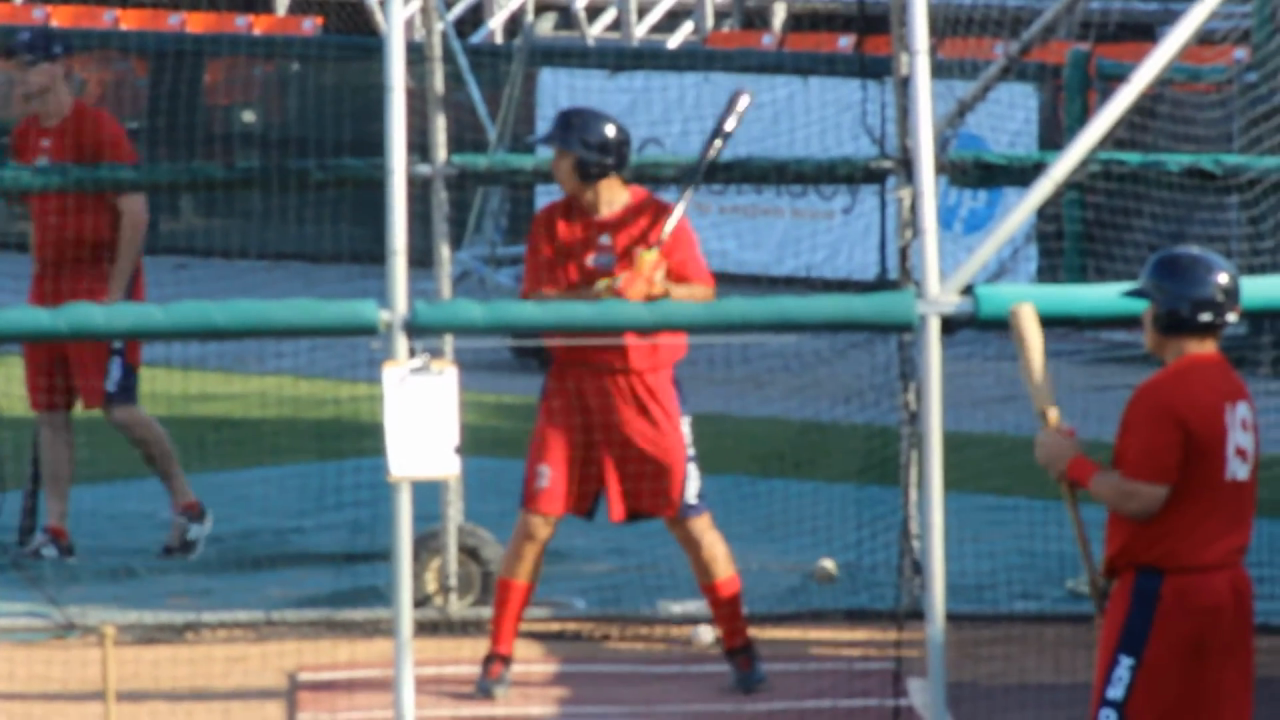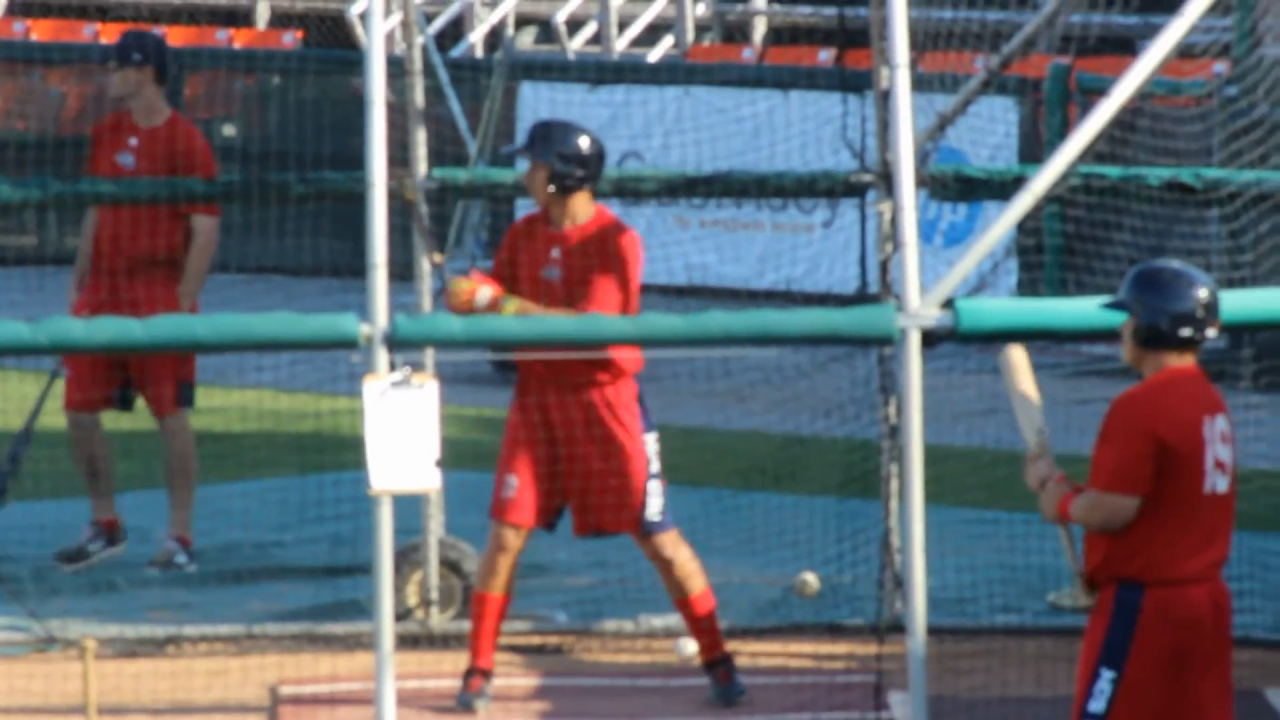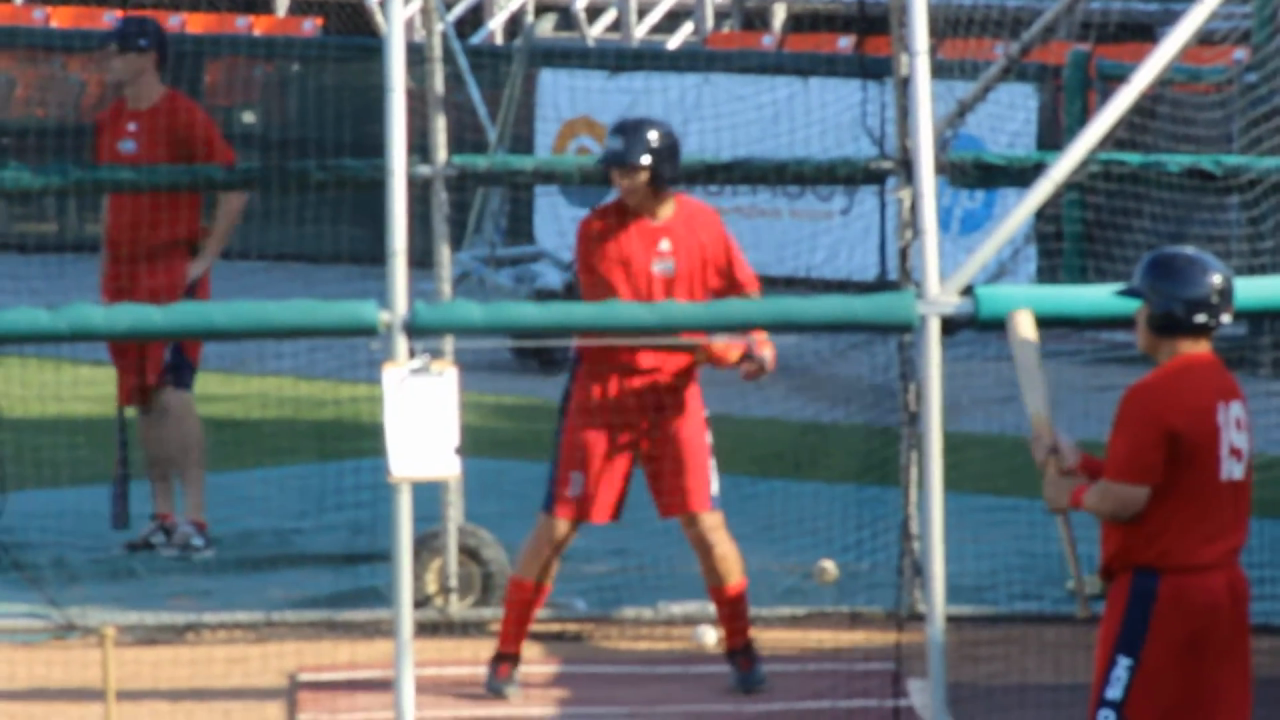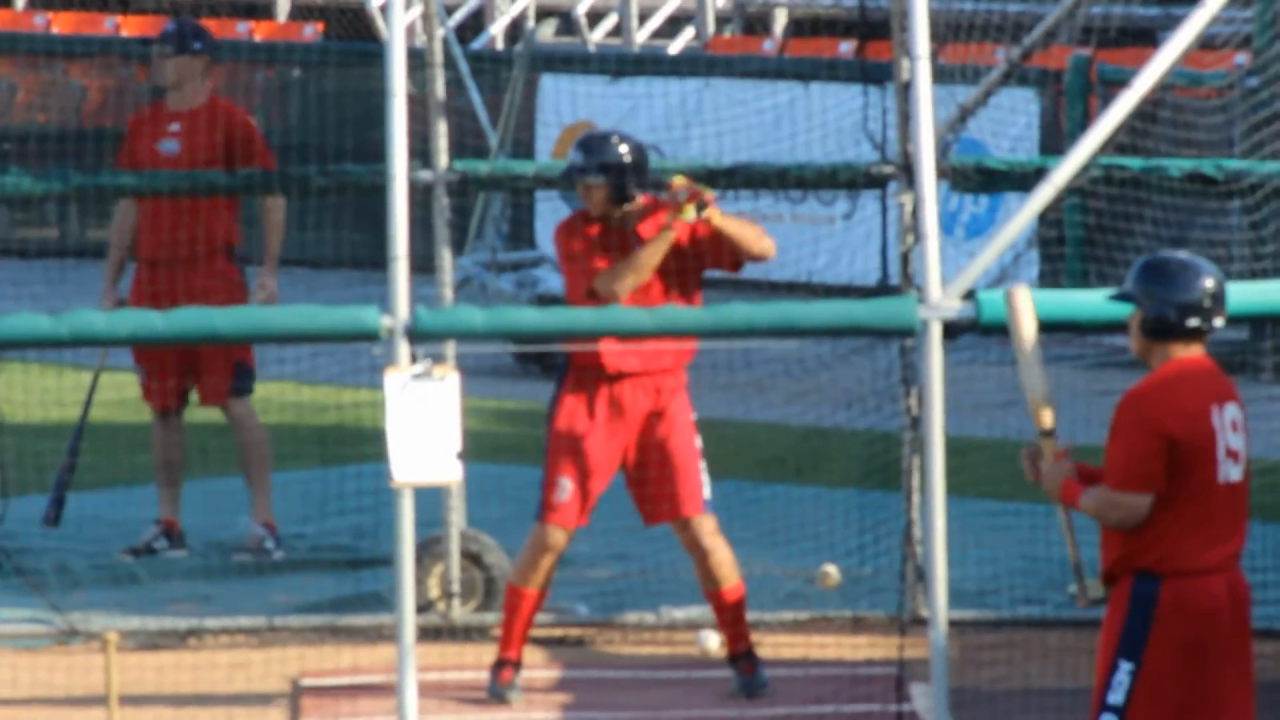
dt=0.7s
person 1, frame 1
left shoulder: (661, 218)
right shoulder: (550, 222)
left elbow: (702, 296)
right elbow: (537, 305)
left wrist: (656, 289)
right wrist: (599, 294)
left hip: (645, 386)
right hip: (572, 383)
left knee: (691, 521)
right knee: (535, 522)
left ankle: (739, 647)
right ankle: (499, 654)
person 1, frame 2
left shoulder: (614, 241)
right shoulder: (523, 233)
right elbow: (502, 303)
left wrist: (504, 304)
right wrist: (472, 298)
left hip: (605, 401)
right hip: (537, 398)
left knee: (657, 536)
right knee: (505, 534)
left ankle: (717, 659)
right ankle: (479, 668)
person 1, frame 3
left shoulder: (703, 221)
right shoulder: (598, 230)
left elbow: (739, 288)
left wrist: (757, 338)
right wrist: (708, 343)
left hip: (675, 390)
right hip: (604, 389)
left knee: (705, 522)
right knee: (558, 524)
left ankle: (741, 648)
right ankle: (507, 653)
person 1, frame 4
left shoulder: (682, 219)
right shoulder: (573, 232)
left elbow: (764, 249)
right elbow: (614, 287)
left wrist: (707, 213)
right wrist: (670, 225)
left hip: (662, 392)
right hip: (591, 394)
left knee: (699, 527)
right knee: (551, 531)
left ankle: (742, 652)
right ankle: (508, 658)
person 2, frame 1
left shoulder: (100, 129)
right shoulder: (23, 135)
left elbow: (135, 212)
left wrist: (116, 292)
right wrist: (38, 281)
left hip: (105, 285)
right hip: (51, 286)
left knee: (119, 409)
right knee: (50, 412)
left ankle: (189, 509)
right ankle: (55, 532)
person 2, frame 2
left shoulder: (187, 142)
right shoulder: (105, 133)
left elbow: (206, 231)
right elbow: (96, 212)
left wrist: (182, 305)
right wrist: (78, 282)
left hip: (159, 294)
right hip: (104, 290)
left knee: (172, 417)
right knee: (79, 408)
left ankle: (180, 541)
right ankle: (104, 526)
person 2, frame 3
left shoulder: (184, 117)
right shoulder: (109, 121)
left elbow: (235, 188)
right elbow: (111, 202)
left wrist: (206, 258)
right wrist: (106, 279)
left hip: (174, 274)
right hip: (125, 276)
left knee: (173, 394)
right knee: (144, 399)
left ankle: (194, 523)
right ankle: (163, 520)
person 2, frame 4
left shoulder: (230, 121)
right shoulder: (141, 126)
left elbow: (272, 196)
right elbow: (128, 207)
left wrist: (270, 271)
right wrist: (110, 282)
left hip: (214, 278)
right hip: (154, 281)
left knee: (233, 401)
right knee: (163, 406)
left ankle: (265, 525)
right ankle: (168, 527)
person 3, frame 1
left shoulder: (1163, 393)
right shoulder: (1232, 387)
left elbow: (1140, 498)
left wrist: (1072, 466)
right wrist: (1089, 466)
left hip: (1164, 589)
right hip: (1225, 587)
person 3, frame 2
left shoulder: (1141, 405)
right shoulder: (1210, 401)
left elbow: (1111, 512)
left wrist: (1063, 504)
right wrist: (1062, 486)
left hip: (1142, 604)
right hip: (1204, 598)
person 3, frame 3
left shoulder: (1154, 394)
right shoulder: (1224, 387)
left elbow: (1124, 500)
left wrist: (1074, 493)
right wrist: (1080, 464)
left hip: (1159, 591)
right hip: (1221, 587)
person 3, frame 4
left shoulder: (1149, 399)
right shoulder: (1222, 390)
left elbow: (1126, 509)
left wrist: (1068, 488)
right wrist: (1076, 471)
left hip: (1159, 596)
right hip: (1222, 590)
